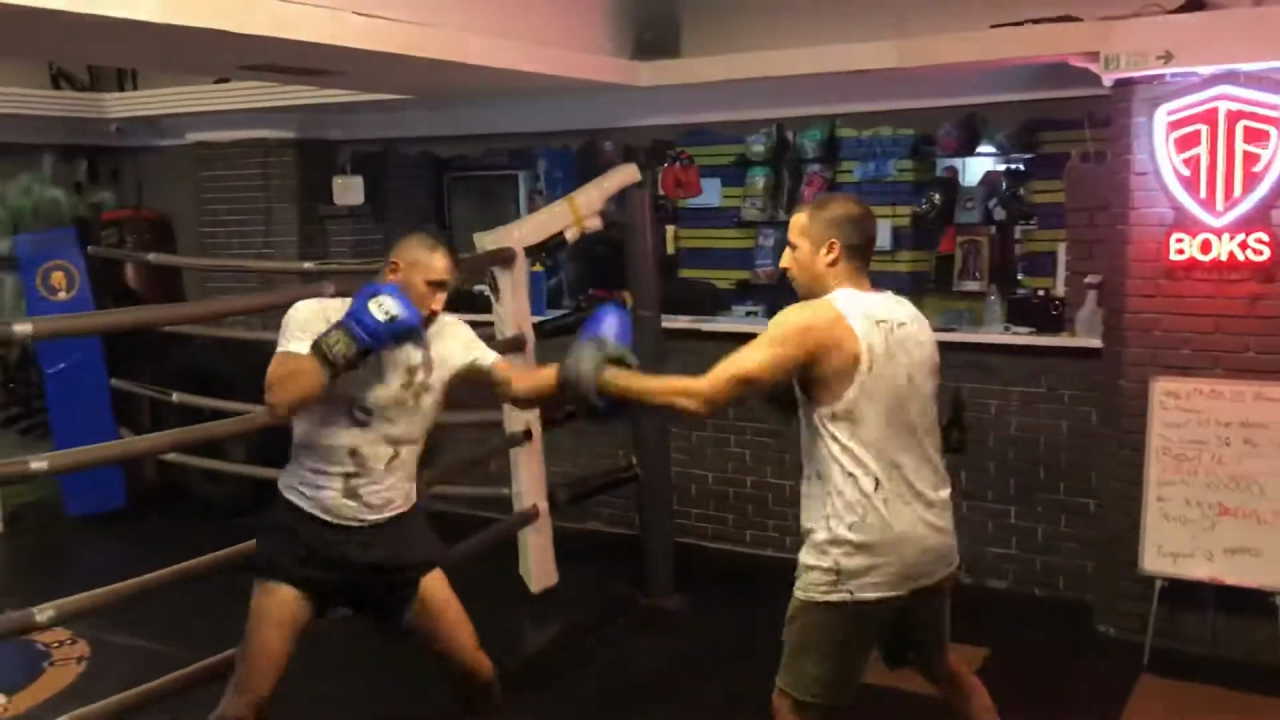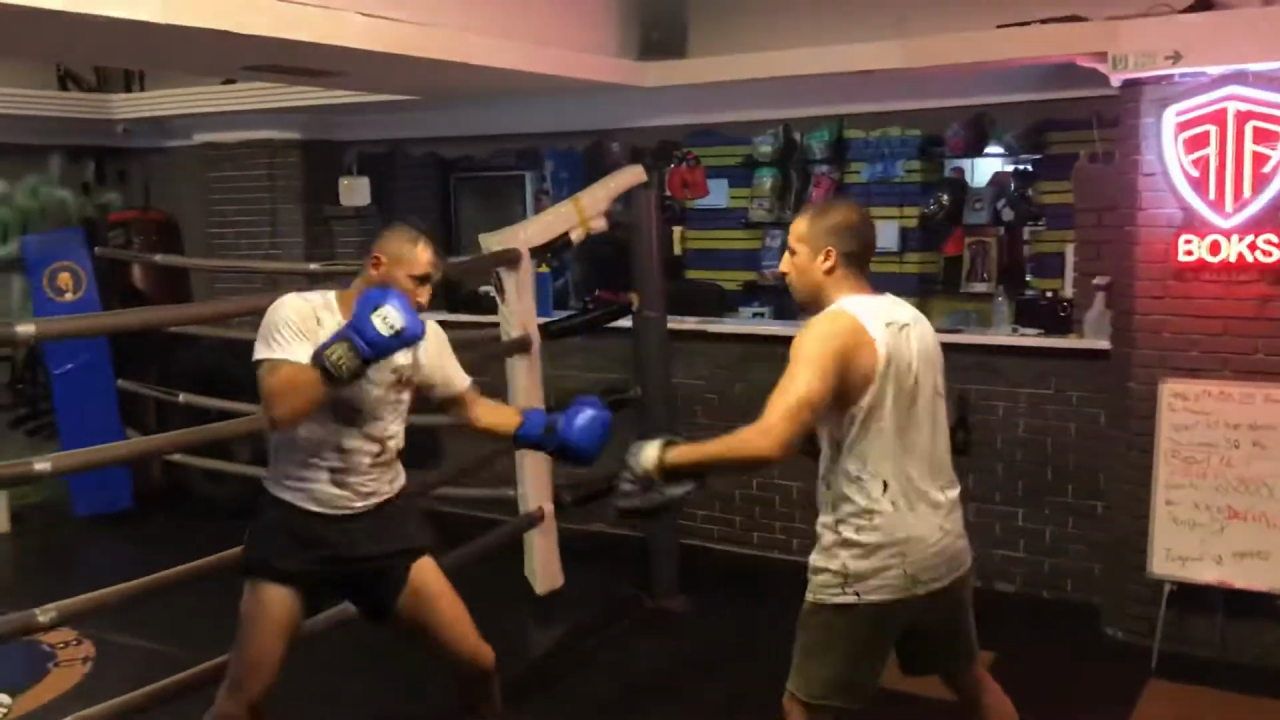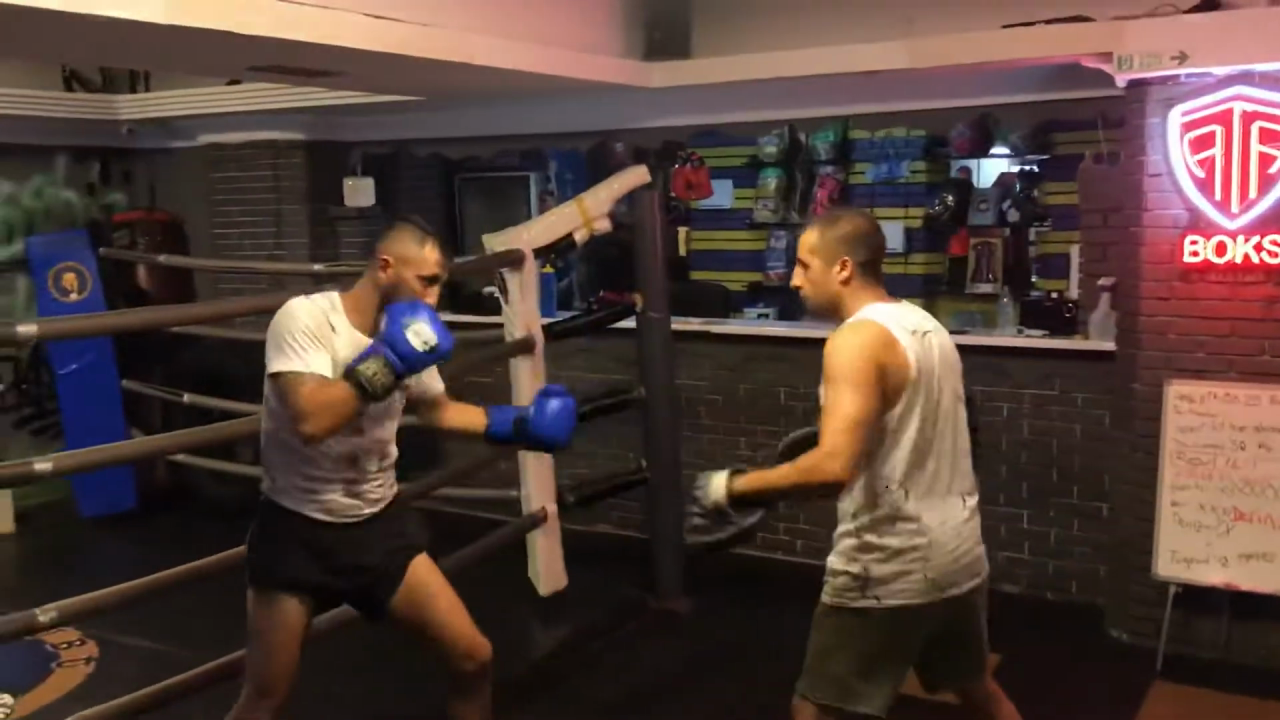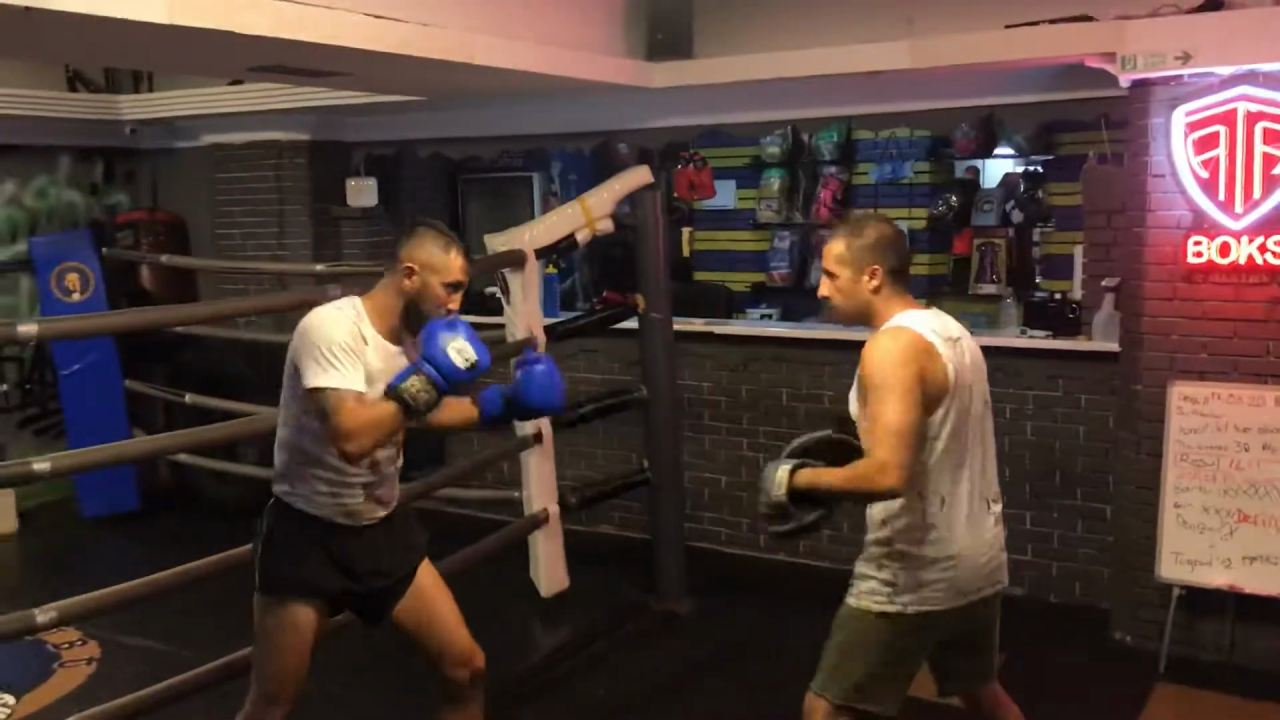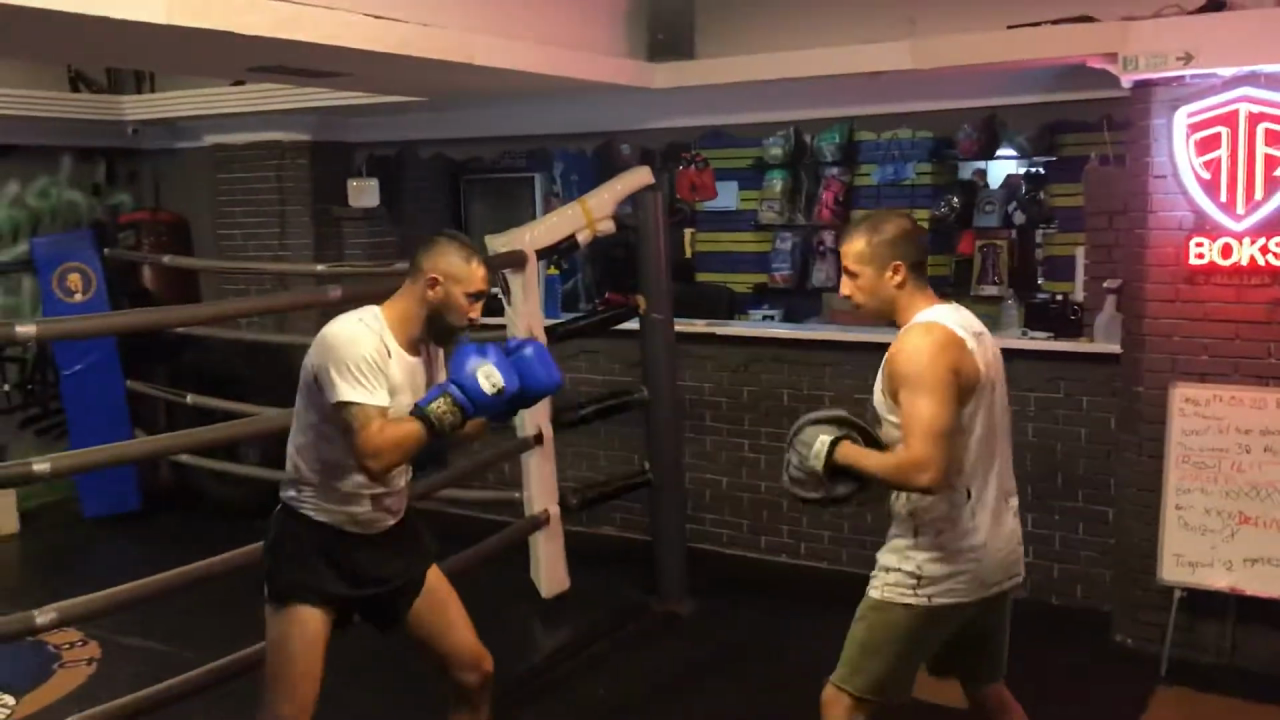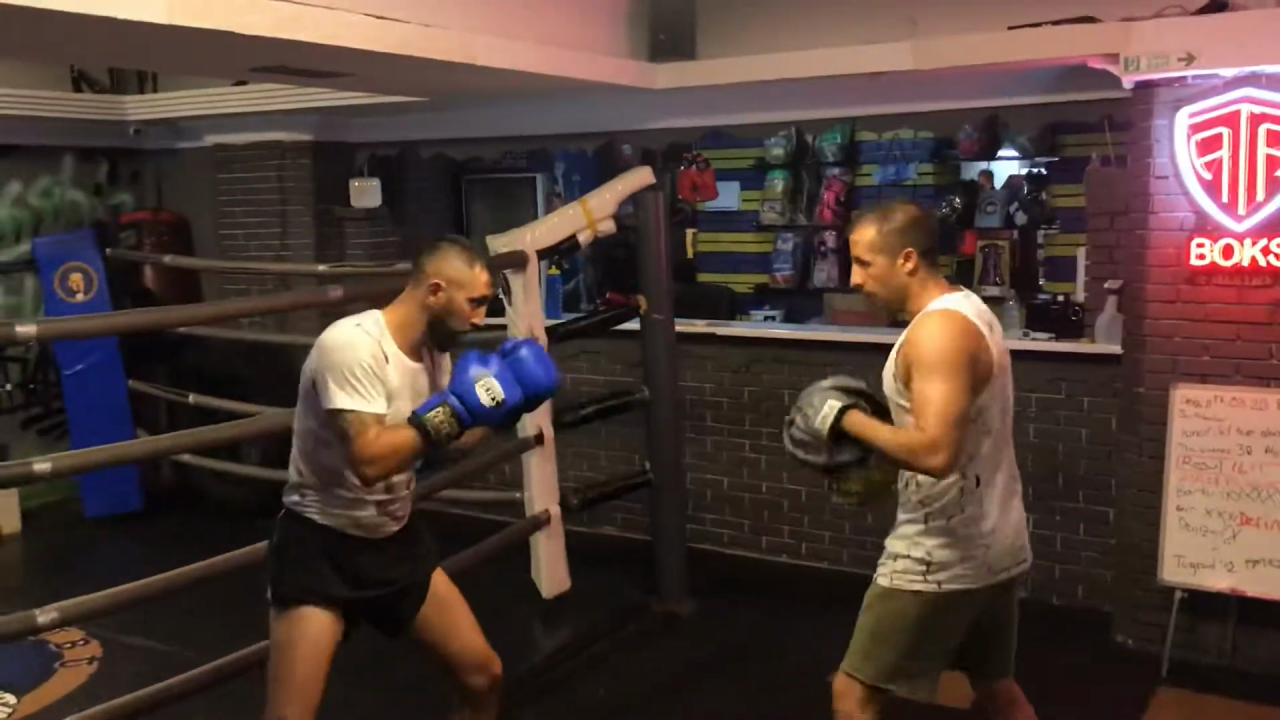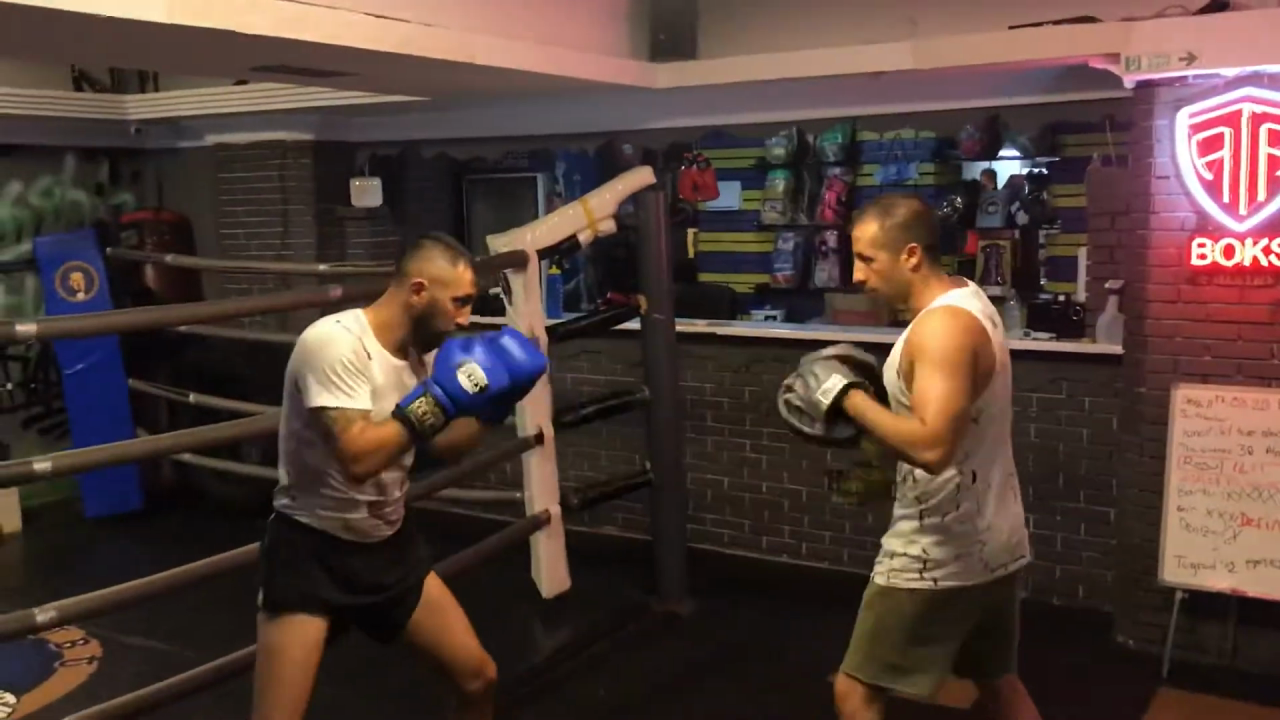
dt=0.1s
person 1, frame 1
left shoulder: (814, 322)
right shoulder: (910, 318)
left elbow: (702, 395)
left wrist: (603, 374)
left hip: (857, 557)
right hip: (928, 543)
right knee: (944, 668)
person 1, frame 2
left shoulder: (832, 331)
right shoulder: (911, 320)
left elbow: (768, 442)
left wrist: (665, 458)
right wrist: (827, 416)
left hip: (869, 562)
right hip: (941, 545)
right knee: (968, 676)
person 1, frame 3
left shoulder: (855, 340)
right shoulder: (924, 326)
left elbow: (836, 466)
left wrist: (733, 485)
right wrist: (814, 448)
left hip: (888, 567)
right hip: (957, 554)
person 1, frame 4
left shoulder: (892, 347)
right shoulder: (951, 331)
left elbow: (890, 476)
left wrist: (796, 479)
right wrist: (849, 455)
left hip: (914, 573)
right hip: (980, 560)
person 1, frame 5
left shoulder: (921, 343)
right shoulder: (961, 322)
left elbow: (923, 471)
left wrist: (837, 453)
right wrist: (863, 444)
left hip: (934, 568)
right hip: (991, 555)
person 1, frame 6
left shoulder: (936, 330)
right shoulder: (968, 308)
left elbow: (935, 452)
left wrist: (846, 418)
right wrist: (864, 418)
left hip: (942, 555)
right hip: (997, 543)
person 1, frame 7
left shoulder: (944, 326)
right shoulder: (967, 301)
left elbow: (931, 447)
left wrist: (846, 395)
right wrist: (870, 388)
left hip: (946, 548)
right hip: (996, 541)
person 2, frame 1
left shoulder: (445, 334)
right shoulder: (314, 315)
left elbow: (516, 383)
right elbow: (281, 396)
right wrist: (350, 335)
left hip: (392, 528)
right hip: (305, 525)
left knee: (478, 672)
person 2, frame 2
left shoulder: (422, 336)
right shoulder: (296, 313)
left elbow: (471, 408)
right elbow: (281, 408)
left wrist: (547, 430)
right wrist: (355, 346)
left hip: (383, 517)
right hip: (297, 522)
left knee: (477, 659)
person 2, frame 3
left shoulder: (413, 329)
right shoulder: (304, 320)
left elbow: (436, 411)
right elbow: (311, 422)
left wrist: (515, 422)
right wrist: (386, 357)
left hip: (378, 521)
right hip: (297, 529)
left knee: (473, 657)
person 2, frame 4
left shoulder: (421, 340)
right shoulder: (328, 328)
right elbow: (353, 437)
left wrist: (502, 401)
right wrist: (430, 377)
left hip: (382, 527)
right hip: (305, 532)
left knee: (466, 665)
person 2, frame 5
left shoulder: (430, 345)
right shoulder: (352, 339)
right elbow: (375, 455)
left wrist: (503, 397)
right wrist: (459, 398)
left hip: (390, 535)
right hip: (316, 541)
left knee: (474, 671)
person 2, frame 6
left shoulder: (435, 351)
right shoulder: (350, 344)
left elbow: (445, 442)
right elbow: (370, 461)
left wrist: (504, 407)
right wrist: (456, 408)
left hip: (395, 540)
right hip: (320, 545)
left knee: (483, 674)
person 2, frame 7
left shoulder: (425, 348)
right shoulder: (333, 342)
left elbow: (443, 447)
right elbow: (358, 458)
left wrist: (494, 399)
right wrist: (440, 396)
left hip: (389, 544)
right hip: (311, 550)
left knee: (478, 676)
